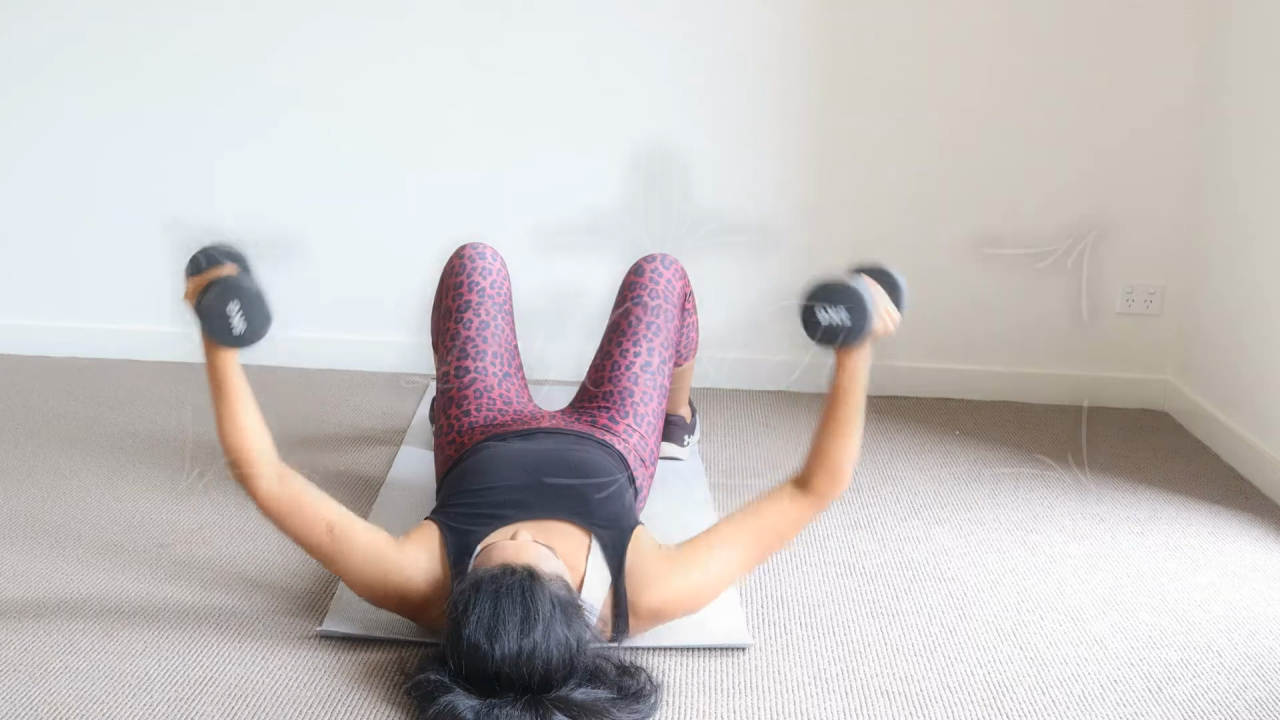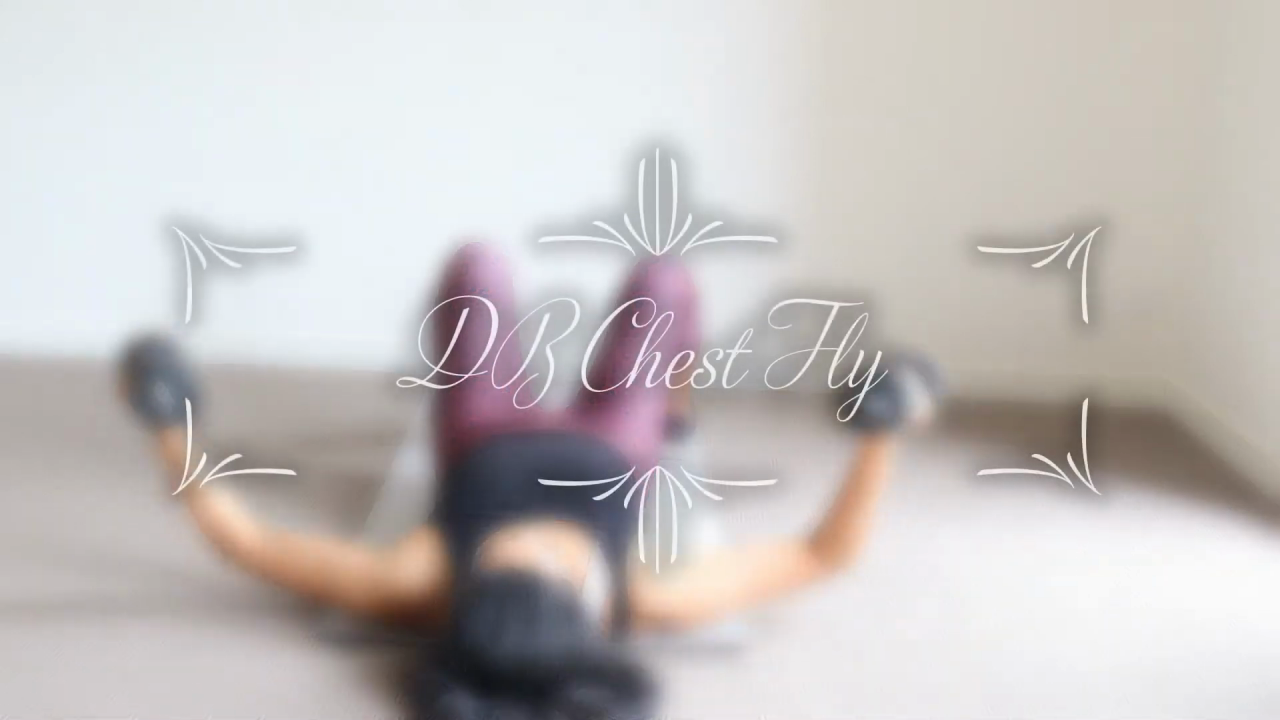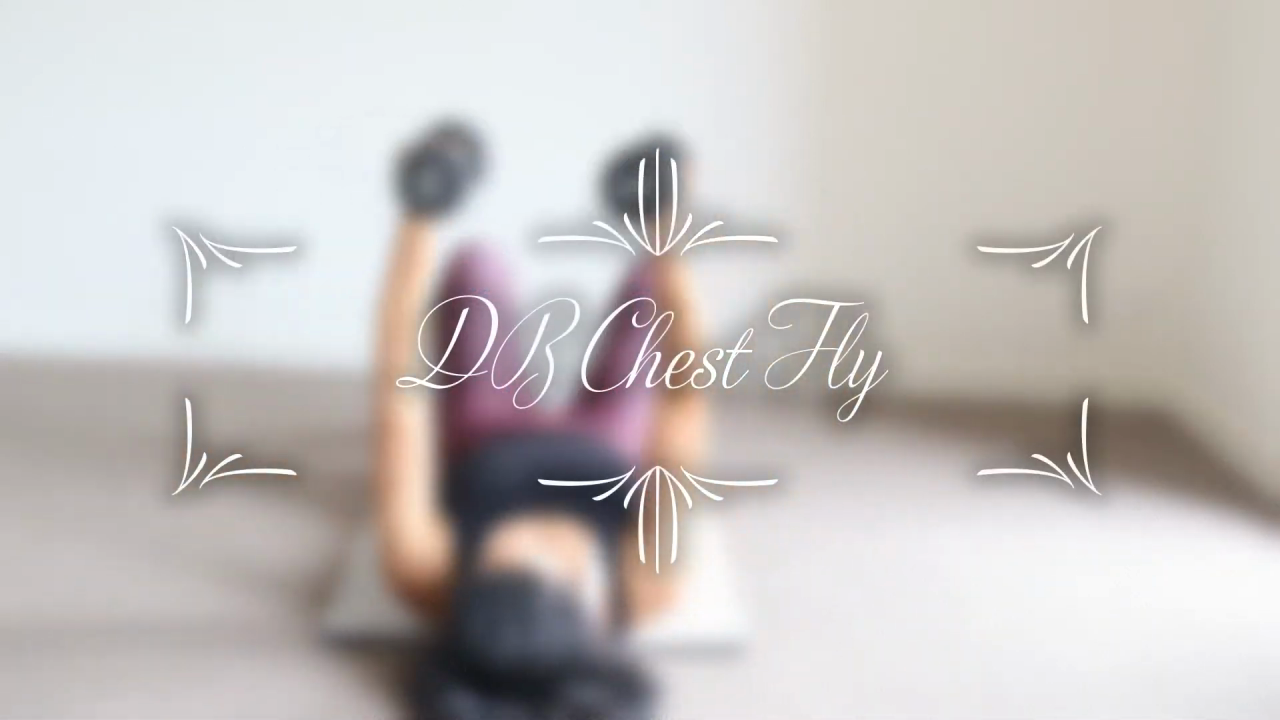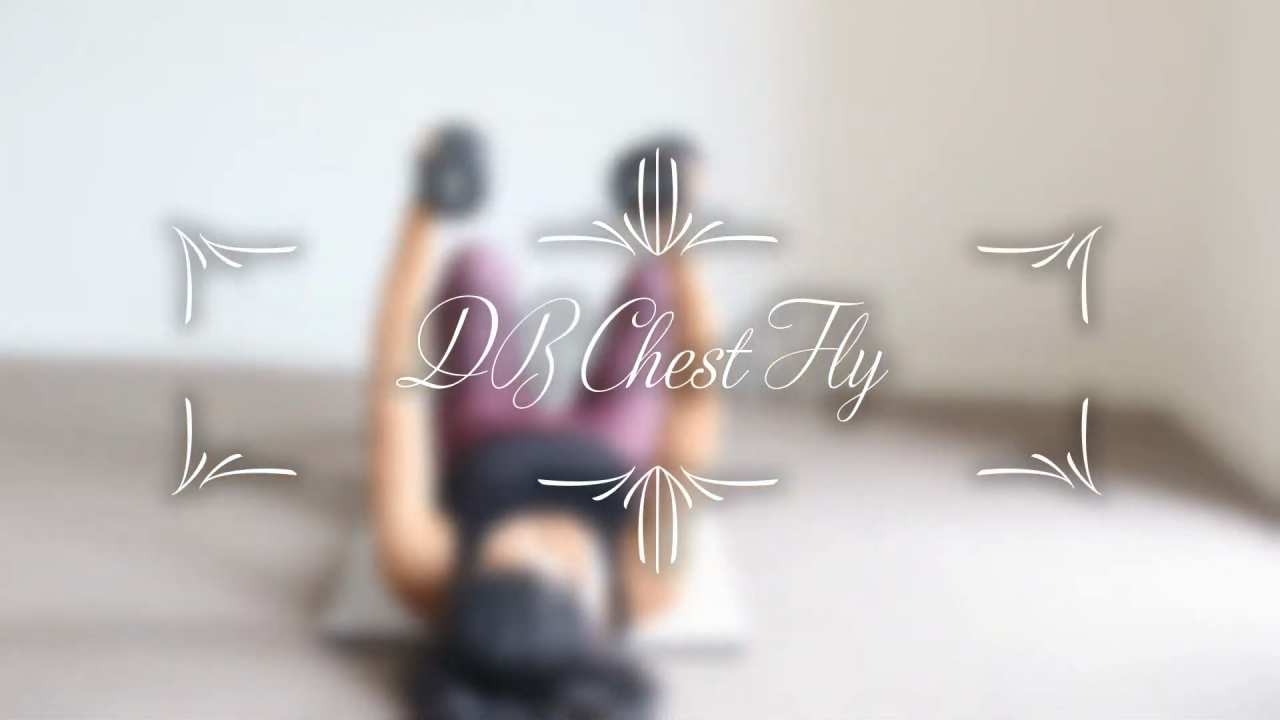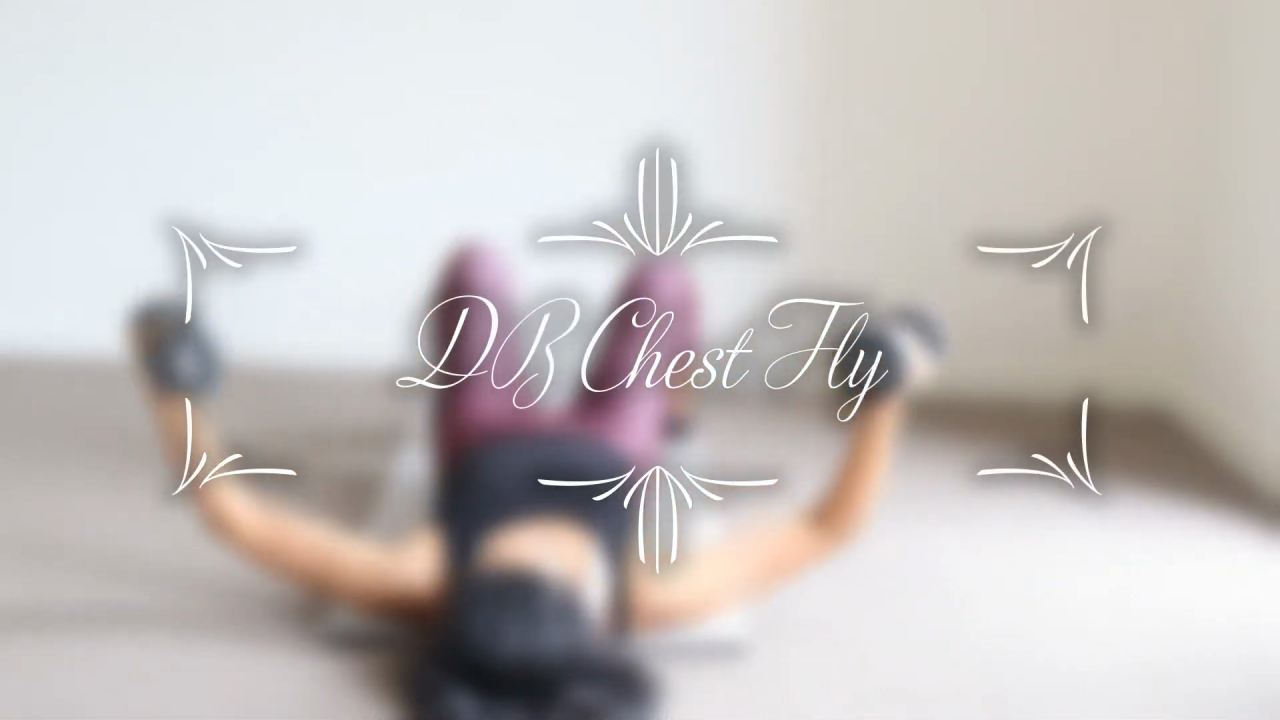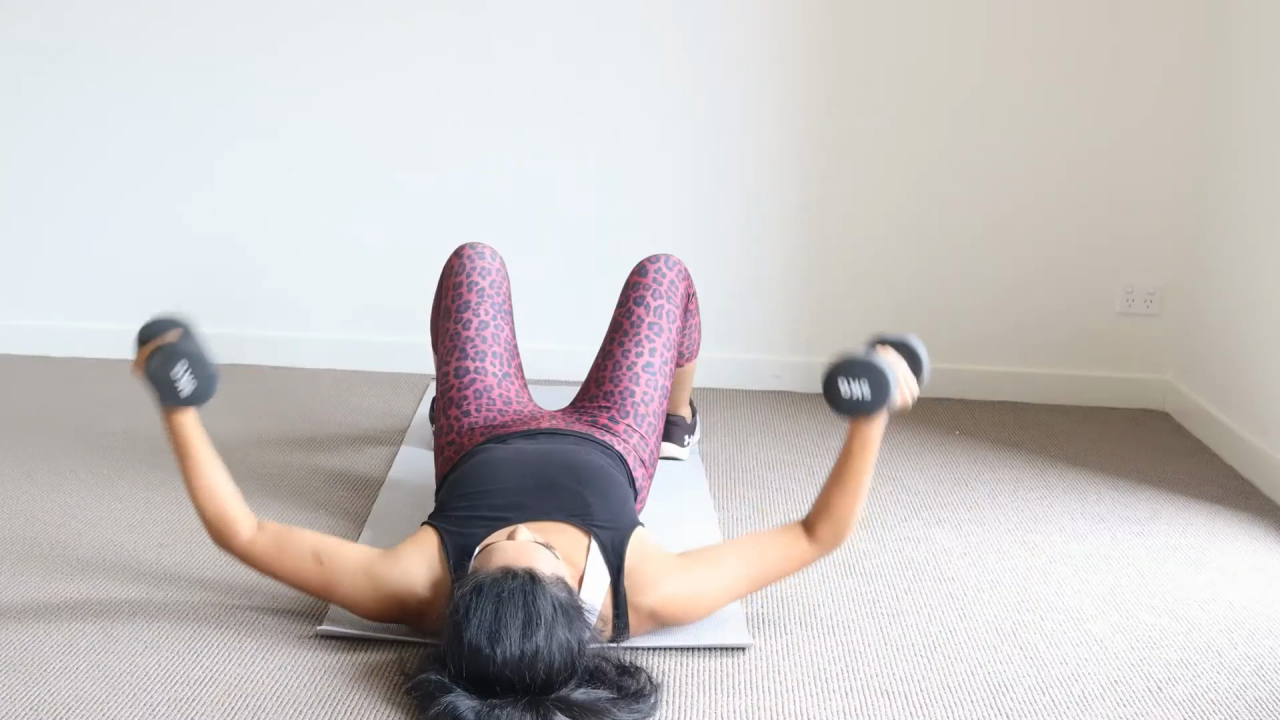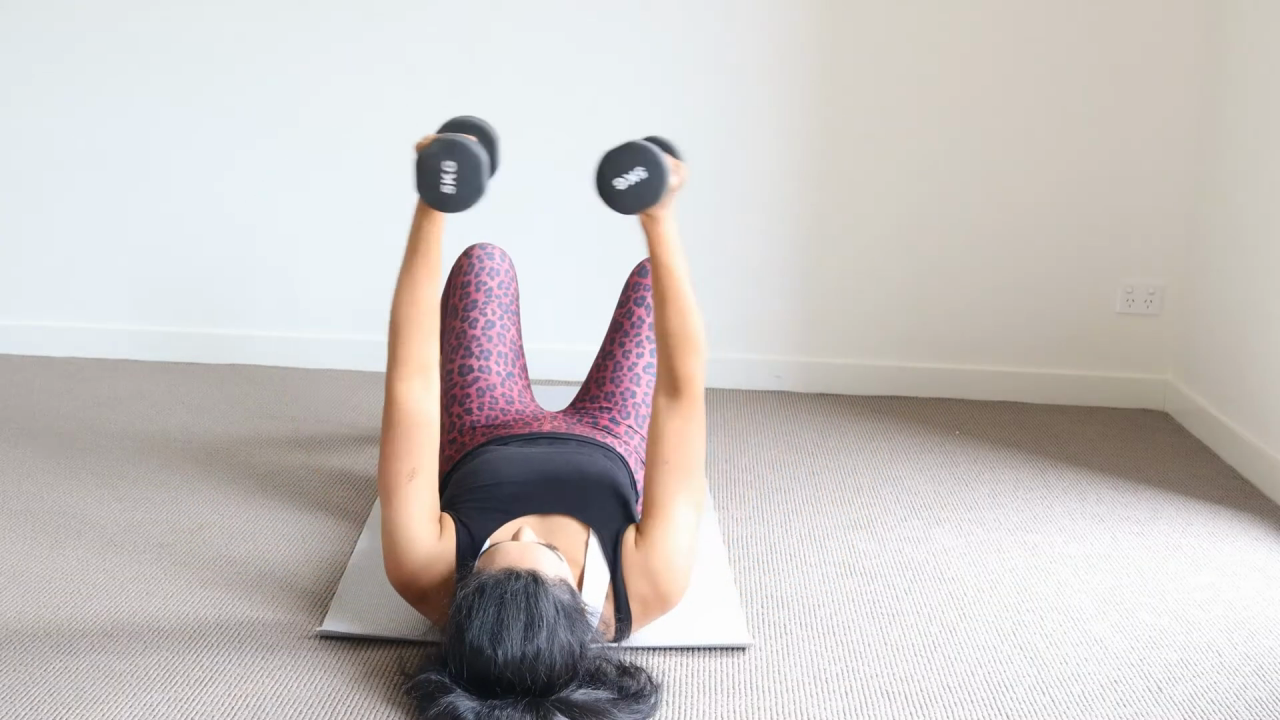
dt=0.7s
person 1, frame 1
left shoulder: (421, 582)
right shoulder: (641, 594)
left elbow: (266, 478)
right elbow: (813, 492)
left wrist: (220, 344)
right wrist: (854, 351)
left hip: (480, 448)
right hip: (603, 455)
left knee: (476, 260)
right knee: (659, 271)
right ankle: (675, 425)
person 1, frame 2
left shoulder: (424, 589)
right shoulder: (642, 602)
left elbow: (255, 545)
right elbow: (822, 556)
left wrist: (174, 438)
right wrist: (878, 438)
left hip: (485, 447)
right hip: (606, 449)
left knee: (477, 261)
right knee: (663, 279)
right ankle: (672, 417)
person 1, frame 3
left shoulder: (429, 578)
right shoulder: (641, 584)
left elbow: (397, 391)
right elbow: (682, 409)
left wrist: (417, 221)
left hip: (487, 447)
right hip: (608, 452)
left knee: (476, 265)
right knee: (653, 290)
person 1, frame 4
left shoulder: (427, 575)
right shoulder: (639, 587)
left elbow: (395, 395)
right elbow: (695, 410)
left wrist: (423, 216)
left hip: (486, 448)
right hip: (608, 451)
left knee: (478, 267)
right knee: (657, 286)
person 1, frame 5
left shoulder: (426, 584)
right shoulder: (647, 599)
left elbow: (254, 529)
right elbow: (826, 530)
left wrist: (179, 411)
right wrist: (882, 408)
left hip: (487, 449)
right hip: (609, 453)
left knee: (476, 262)
right knee: (662, 278)
right ankle: (672, 417)
person 1, frame 6
left shoulder: (422, 588)
right shoulder: (643, 595)
left elbow: (249, 536)
right elbow: (813, 539)
left wrist: (181, 413)
right wrist: (869, 418)
left hip: (484, 451)
right hip: (605, 452)
left knee: (474, 261)
right knee: (661, 273)
right ankle: (677, 425)
person 1, frame 7
left shoulder: (429, 574)
right shoulder: (645, 587)
left elbow: (410, 382)
right elbow: (681, 391)
left wrist: (431, 208)
right wrist: (658, 221)
left hip: (483, 448)
right hip: (605, 451)
left knee: (484, 261)
right knee: (660, 275)
